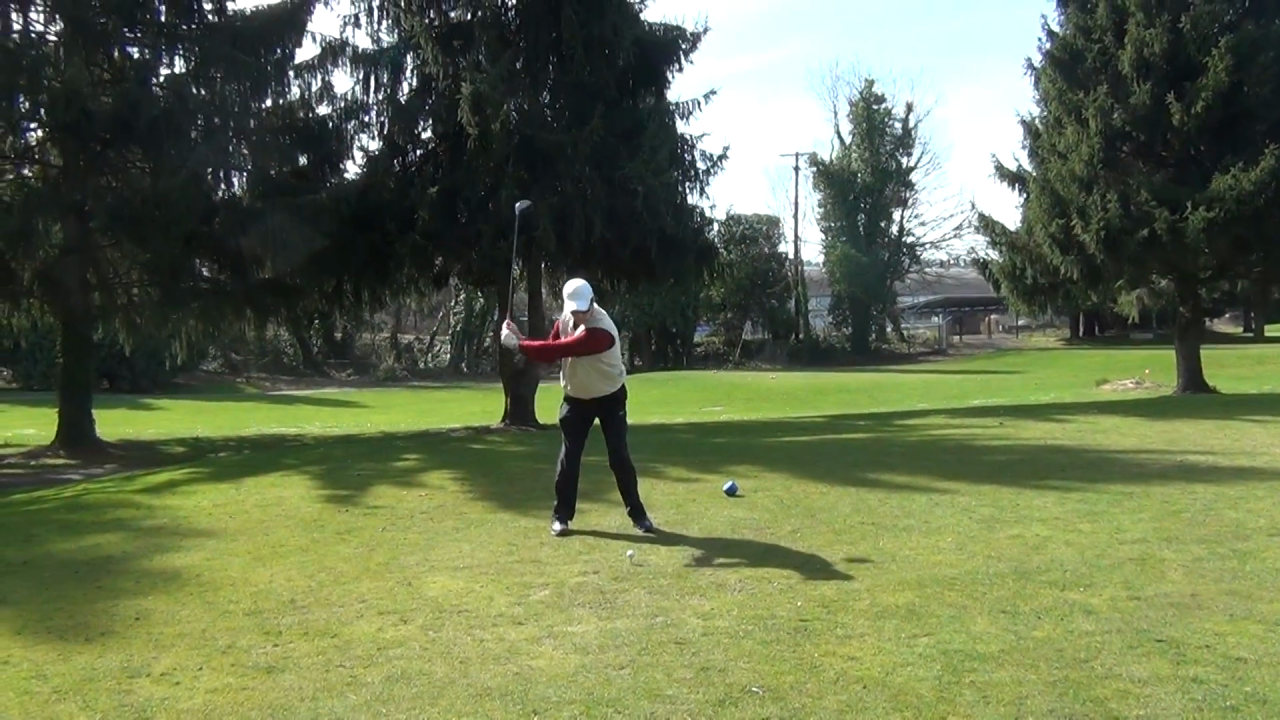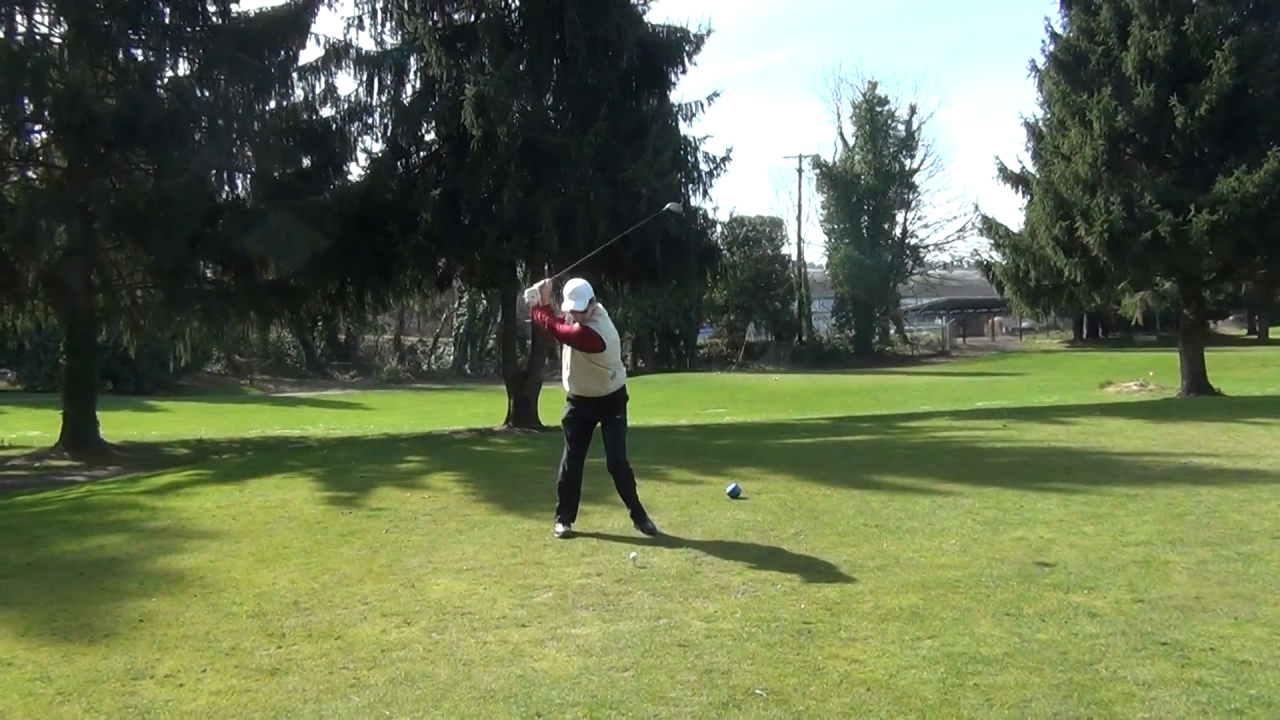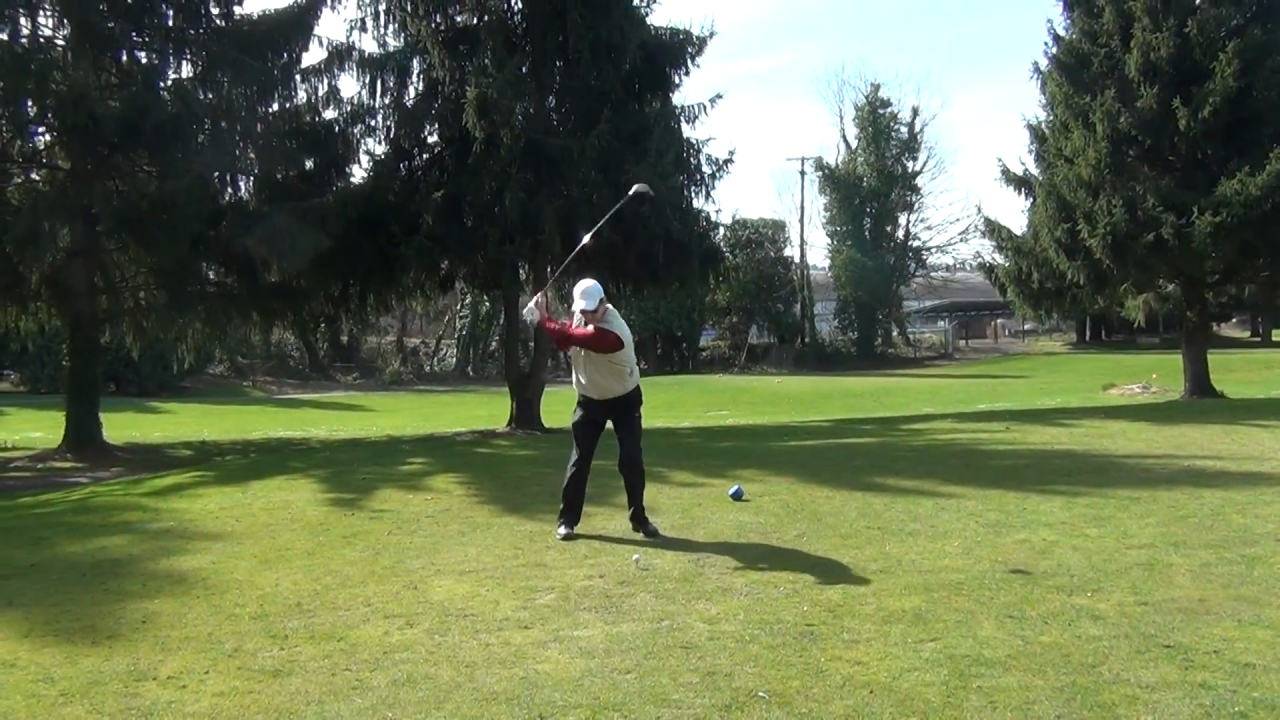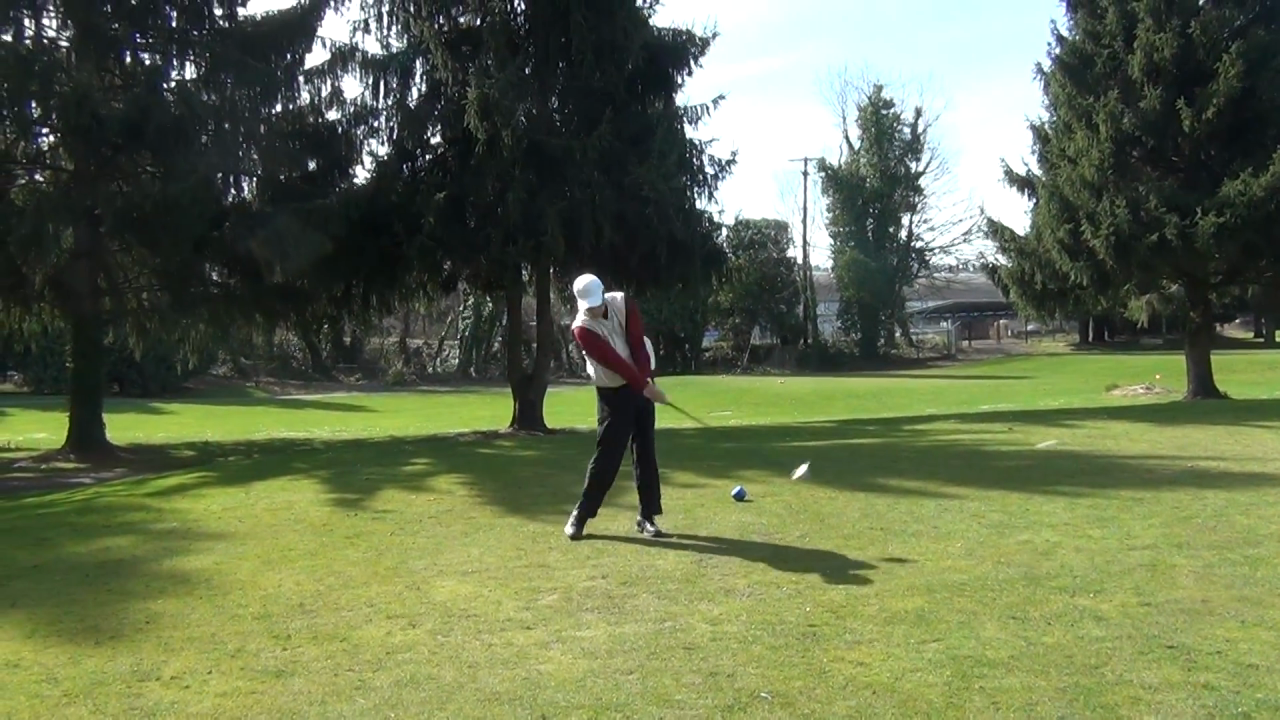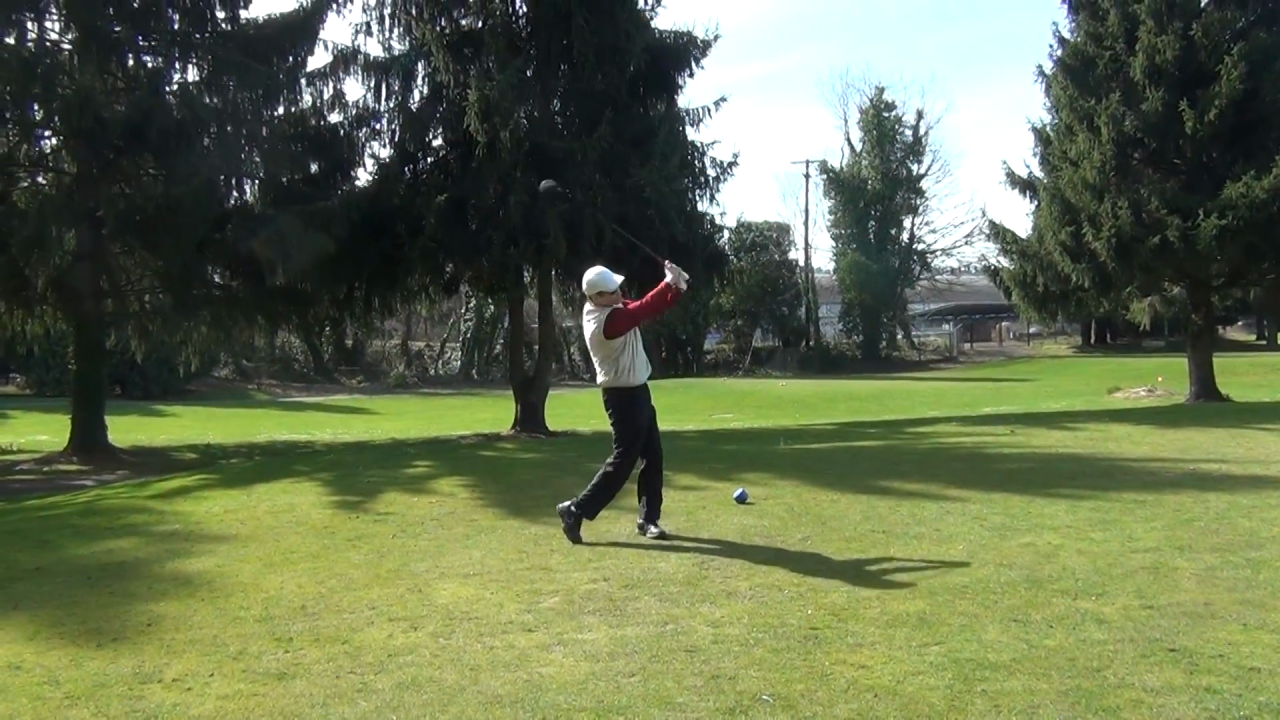
dt=0.2s
person 1, frame 1
left shoulder: (601, 332)
right shoulder: (565, 319)
left elbow: (555, 350)
right elbow: (551, 351)
left wrist: (517, 345)
right wrist: (520, 339)
left hip: (610, 398)
right hip: (576, 398)
left knee: (619, 457)
right knee: (569, 457)
left ankle: (637, 513)
right ankle: (561, 515)
person 1, frame 2
left shoulder: (593, 333)
right shoulder: (577, 316)
left elbow: (555, 328)
right elbow: (559, 326)
left wrist: (535, 305)
right wrist: (544, 301)
left hip: (610, 400)
right hip: (579, 399)
left knee: (616, 460)
right knee: (571, 459)
left ankle: (638, 514)
right ankle: (564, 517)
person 1, frame 3
left shoulder: (610, 334)
right shoulder: (583, 316)
left elbow: (567, 336)
right elbow: (565, 341)
left wrist: (540, 318)
right wrist: (543, 315)
left hip: (624, 400)
right hip: (590, 401)
left knee: (630, 461)
right knee: (580, 461)
left ankle: (638, 517)
right ankle: (567, 519)
person 1, frame 4
left shoulder: (620, 302)
right shoulder: (582, 328)
left elbow: (636, 343)
right elbow: (613, 361)
left wrist: (646, 379)
right wrist: (642, 384)
left hip: (643, 388)
right hip: (613, 393)
left knee: (646, 455)
right knee: (607, 457)
left ankle: (647, 515)
right ankle: (581, 514)
person 1, frame 5
left shoulder: (611, 306)
right shoulder: (607, 319)
left elbow: (638, 309)
right elbow: (644, 308)
left wrist: (674, 286)
right wrist: (669, 283)
left hip: (637, 389)
right hip: (623, 395)
left knee: (652, 455)
right knee: (624, 458)
left ankle: (648, 518)
right ankle: (576, 510)
